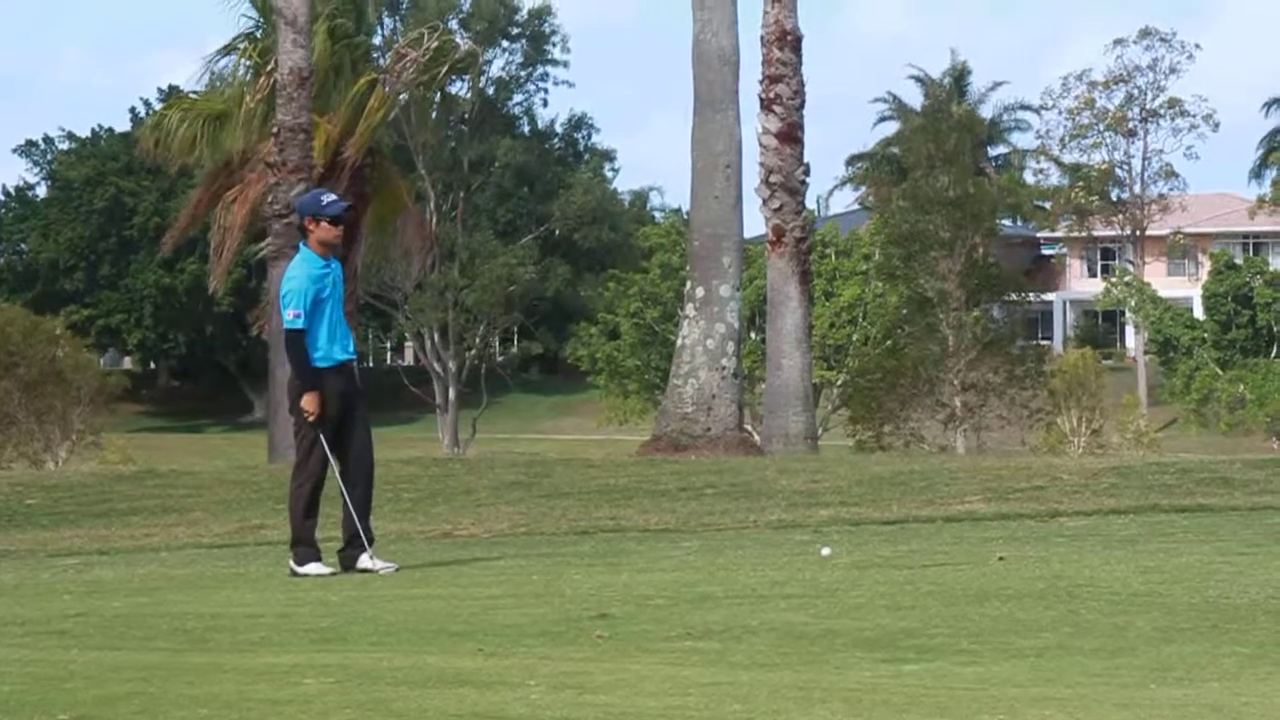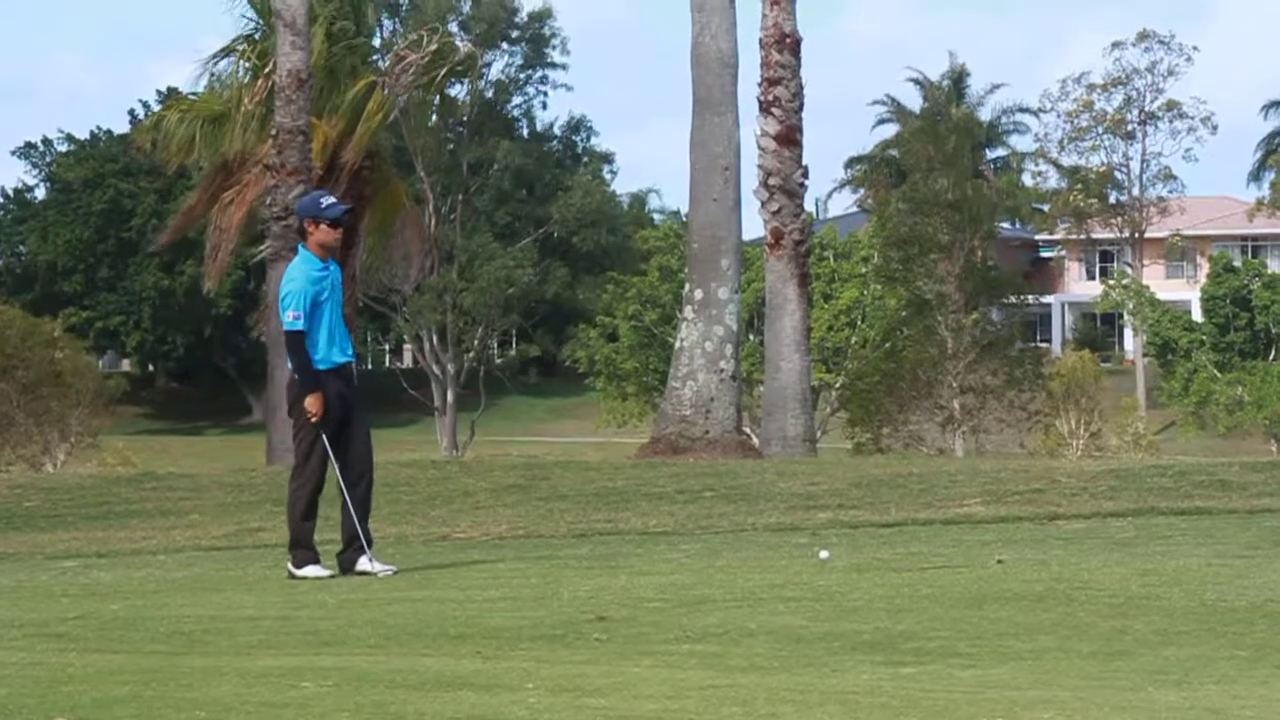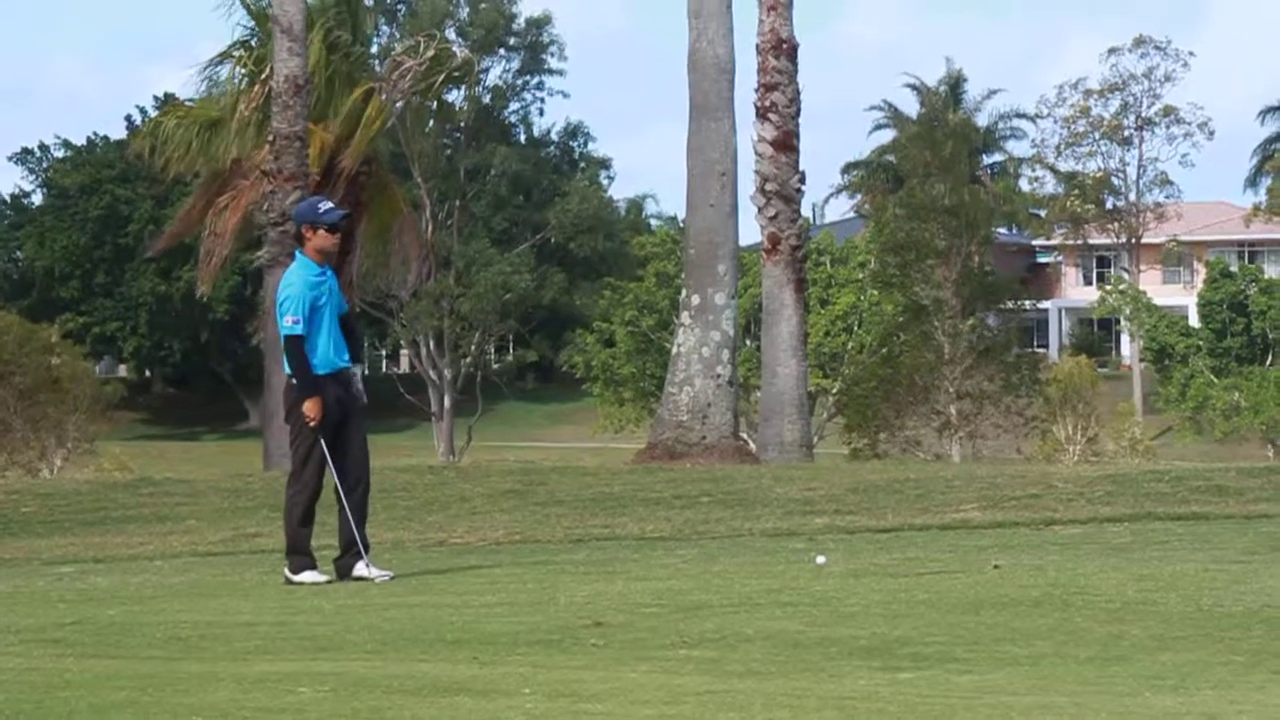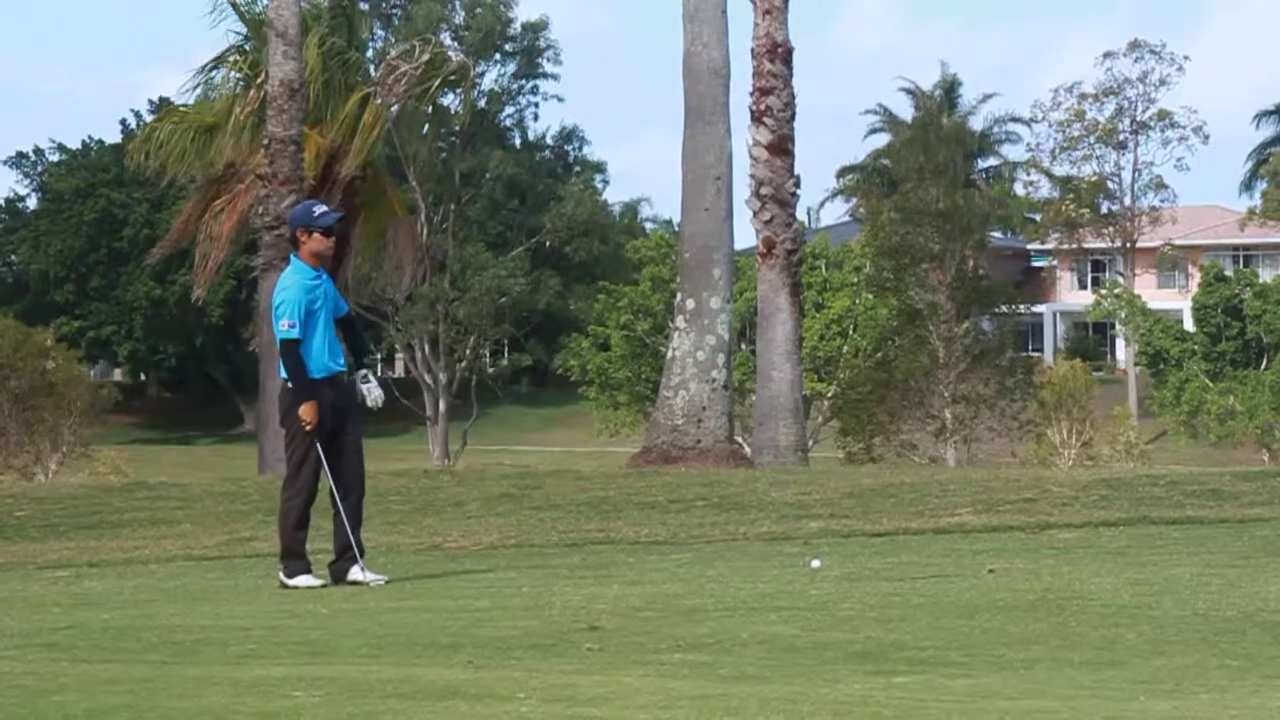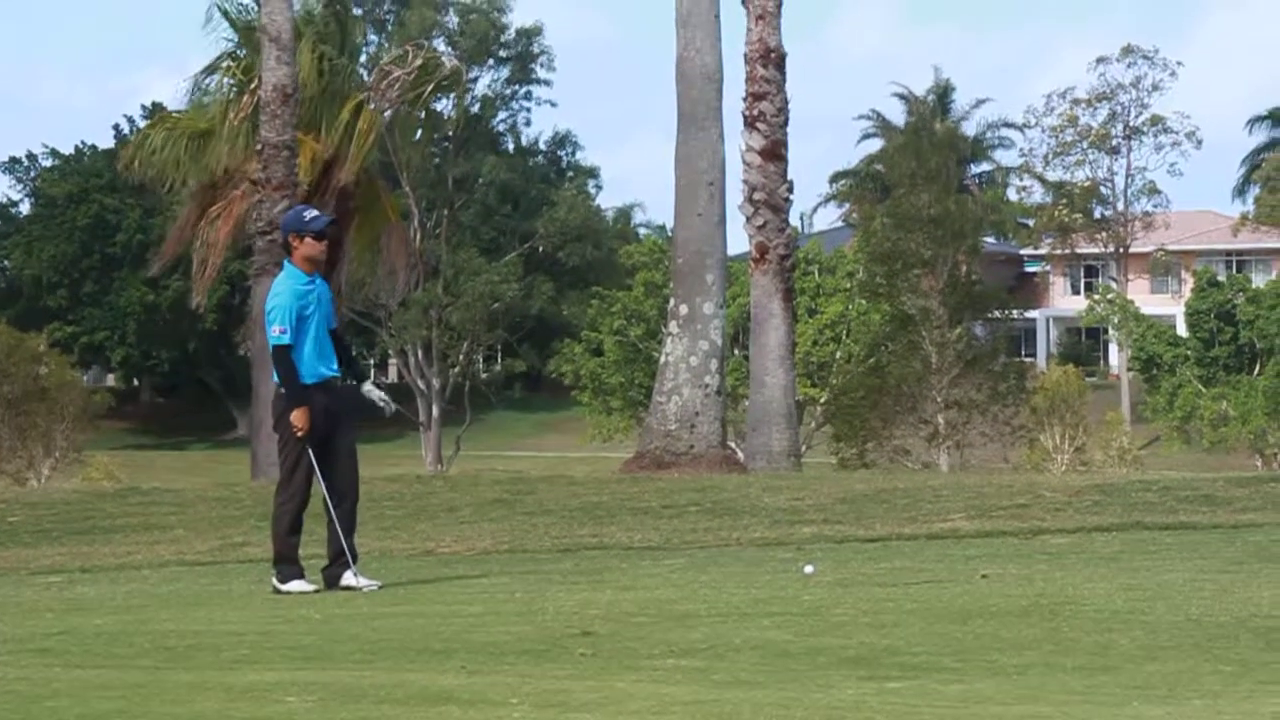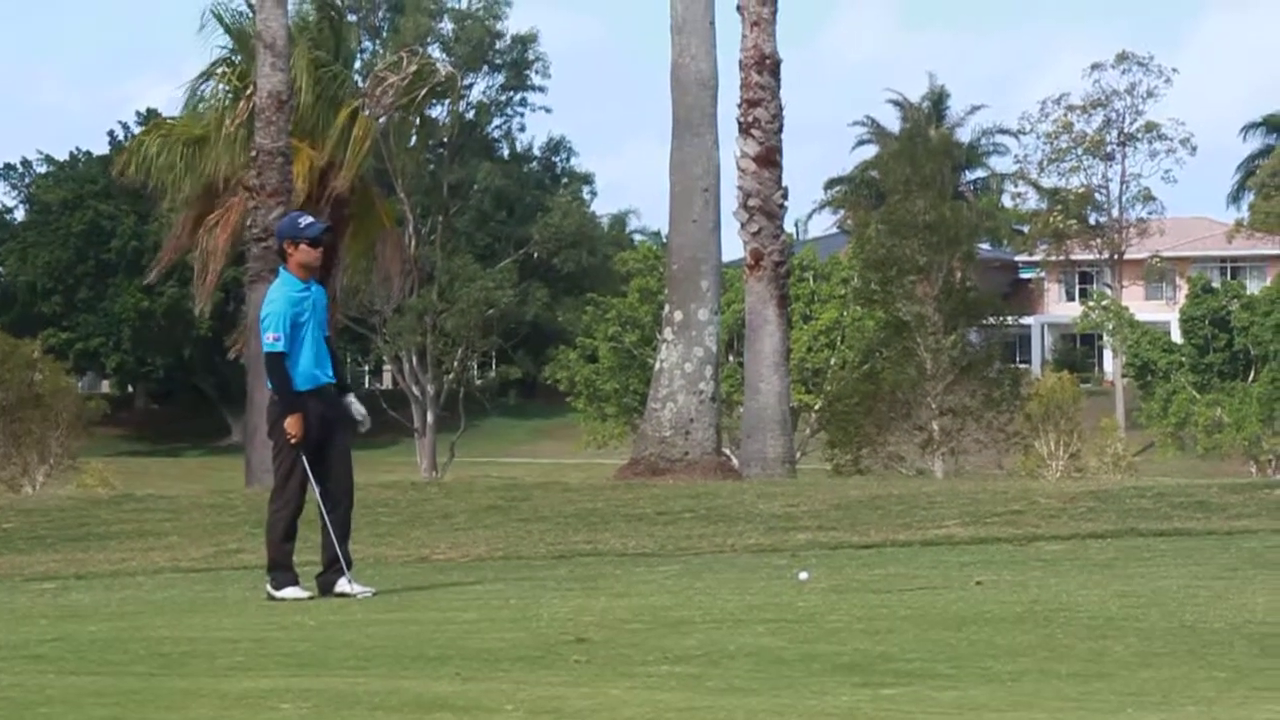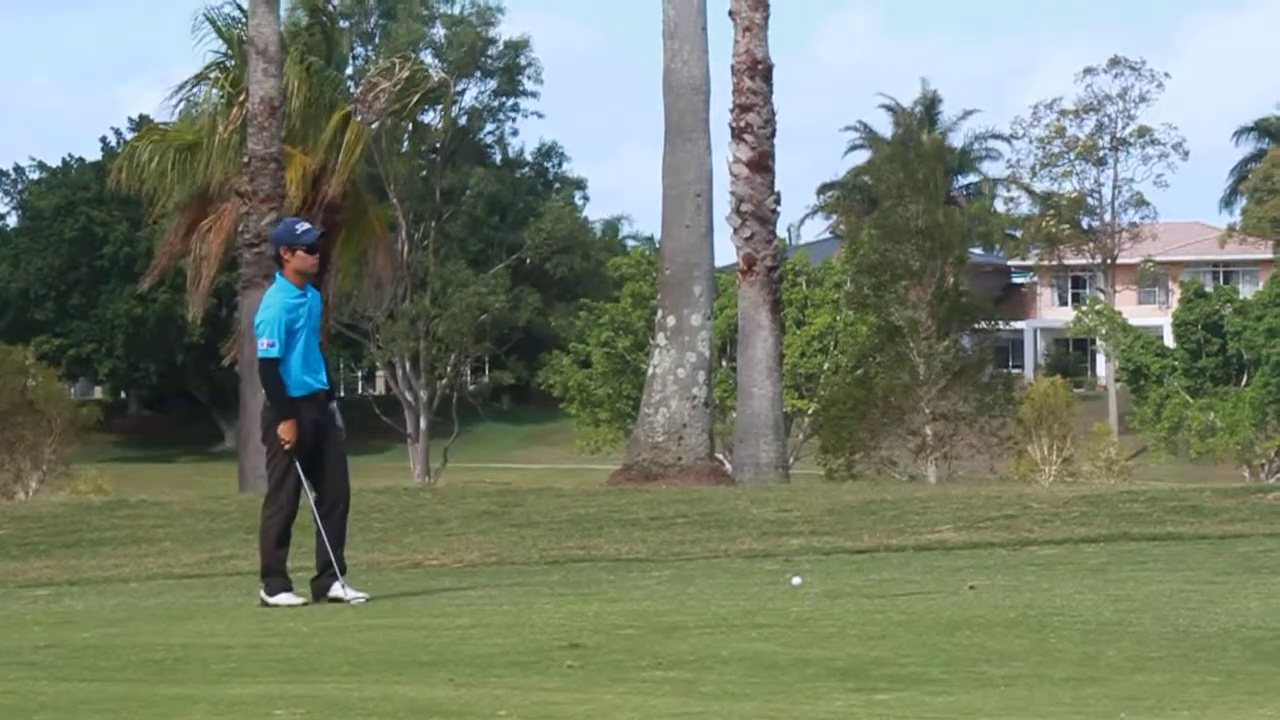
dt=0.2s
person 1, frame 1
left shoulder: (334, 266)
right shoulder: (301, 275)
right elbow: (293, 338)
right wrist: (308, 389)
left hip: (344, 375)
right hip: (316, 380)
left knee: (360, 464)
right knee: (311, 469)
left ankle: (356, 549)
right ankle: (303, 554)
person 1, frame 2
left shoulder: (333, 269)
right shoulder: (300, 277)
right elbow: (294, 340)
right wrist: (311, 391)
left hip: (343, 377)
right hip: (315, 383)
left knee: (359, 467)
right knee: (310, 473)
left ankle: (355, 552)
right ankle: (302, 557)
person 1, frame 3
left shoulder: (328, 274)
right shoulder: (297, 282)
right elbow: (292, 344)
left wrist: (355, 366)
right wrist: (310, 395)
left hip: (341, 383)
right hip: (311, 389)
left knee: (356, 472)
right knee: (307, 478)
left ankle: (352, 557)
right ankle: (298, 562)
person 1, frame 4
left shoulder: (324, 279)
right shoulder: (293, 285)
left elbow: (346, 322)
right elbow: (288, 348)
left wrist: (362, 370)
right wrist: (306, 399)
left hip: (337, 387)
right hip: (306, 393)
left knee: (351, 478)
right knee: (302, 482)
left ankle: (347, 562)
right ankle: (293, 566)
person 1, frame 5
left shoulder: (320, 285)
right shoulder: (286, 291)
right elbow: (281, 354)
left wrist: (363, 382)
right wrist: (298, 405)
left hip: (331, 392)
right hip: (299, 398)
left knee: (344, 483)
right knee: (296, 488)
left ankle: (340, 568)
right ankle: (286, 572)
person 1, frame 6
left shoulder: (317, 292)
right shoulder: (281, 298)
right elbow: (274, 361)
left wrist: (346, 395)
right wrist: (291, 412)
left hip: (325, 399)
right hip: (295, 404)
left knee: (340, 489)
right knee: (289, 495)
left ankle: (334, 575)
right ankle: (280, 579)
person 1, frame 7
left shoulder: (313, 297)
right shoulder: (276, 304)
right elbow: (267, 367)
left wrist: (331, 401)
right wrist: (284, 418)
left hip: (317, 405)
right hip: (289, 411)
left knee: (336, 493)
right knee: (283, 501)
left ankle: (329, 579)
right ankle: (273, 585)
